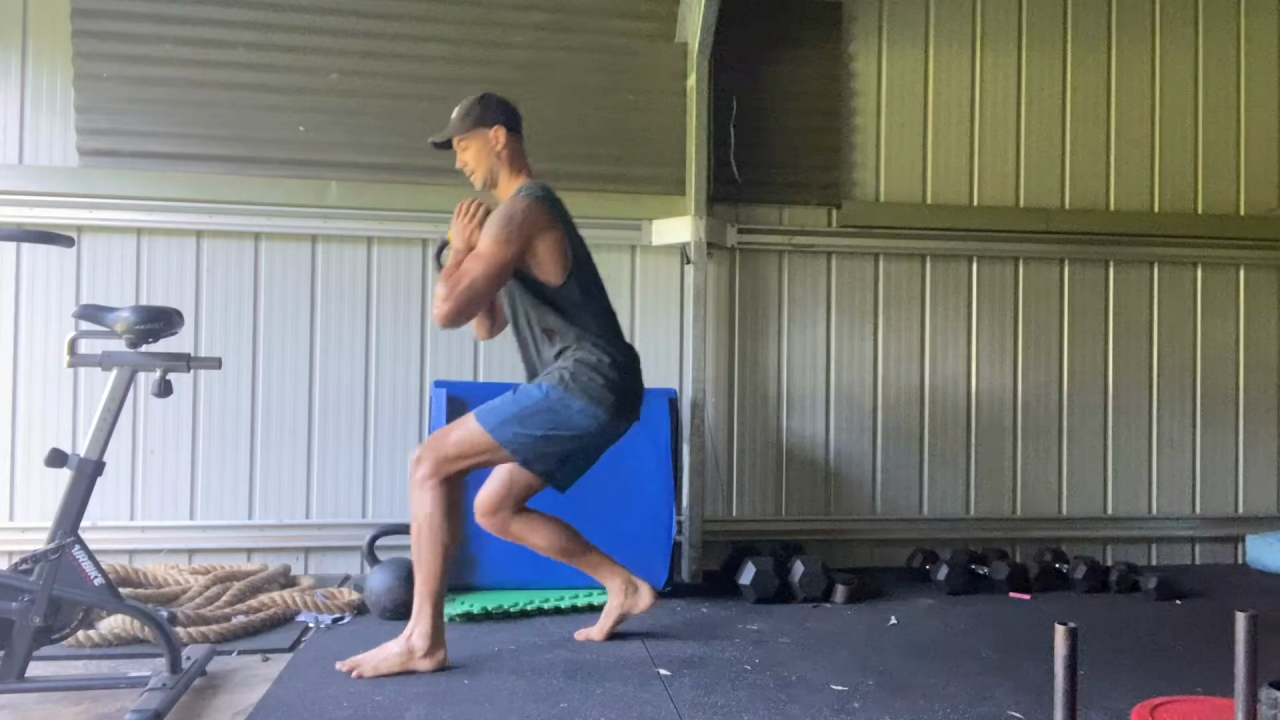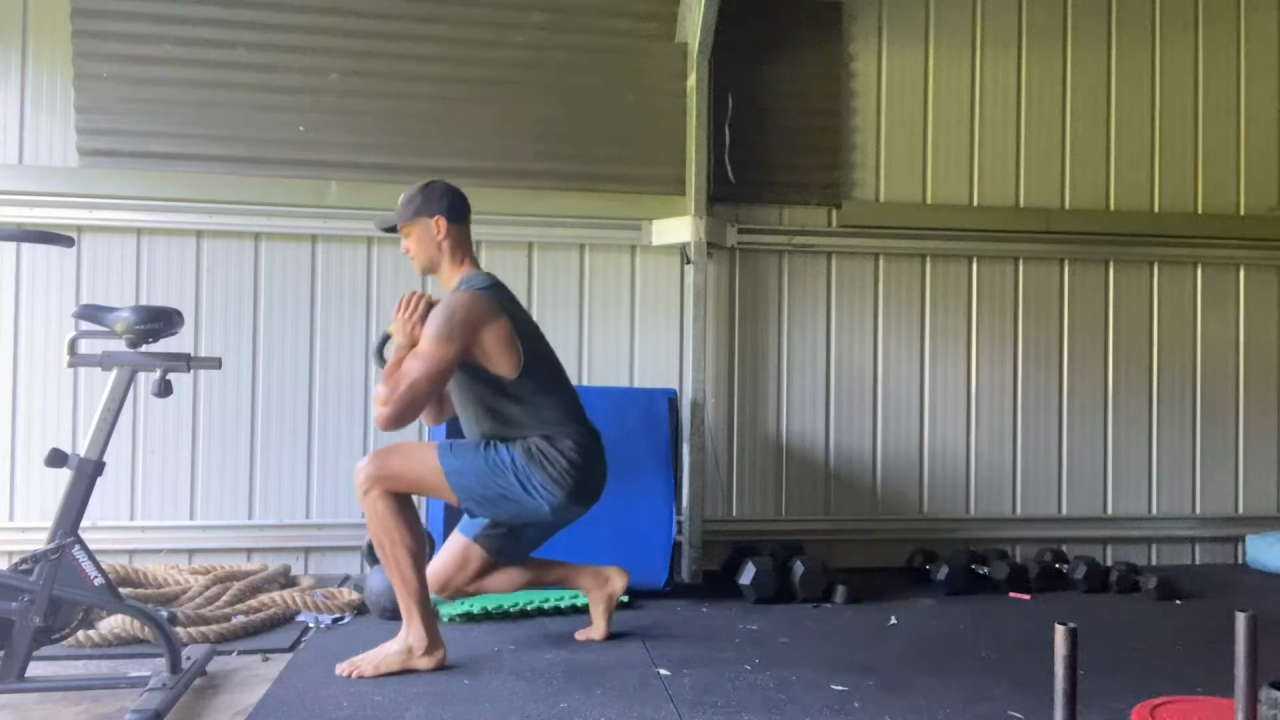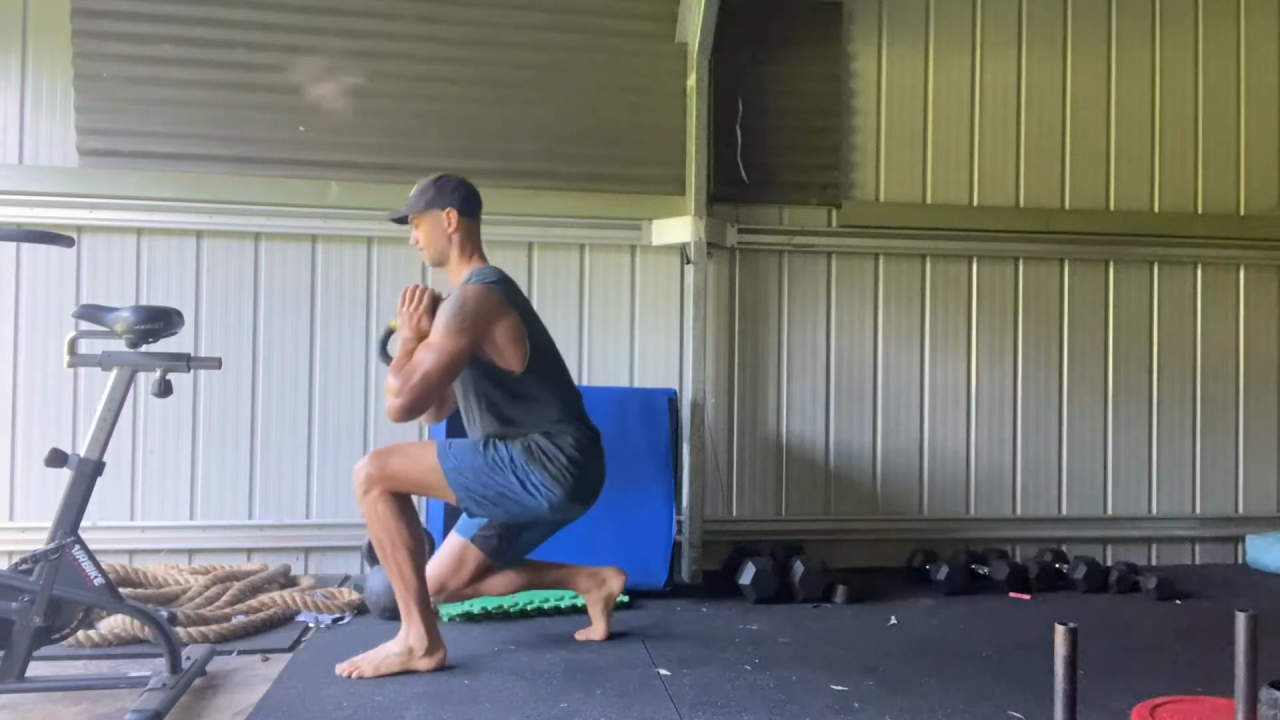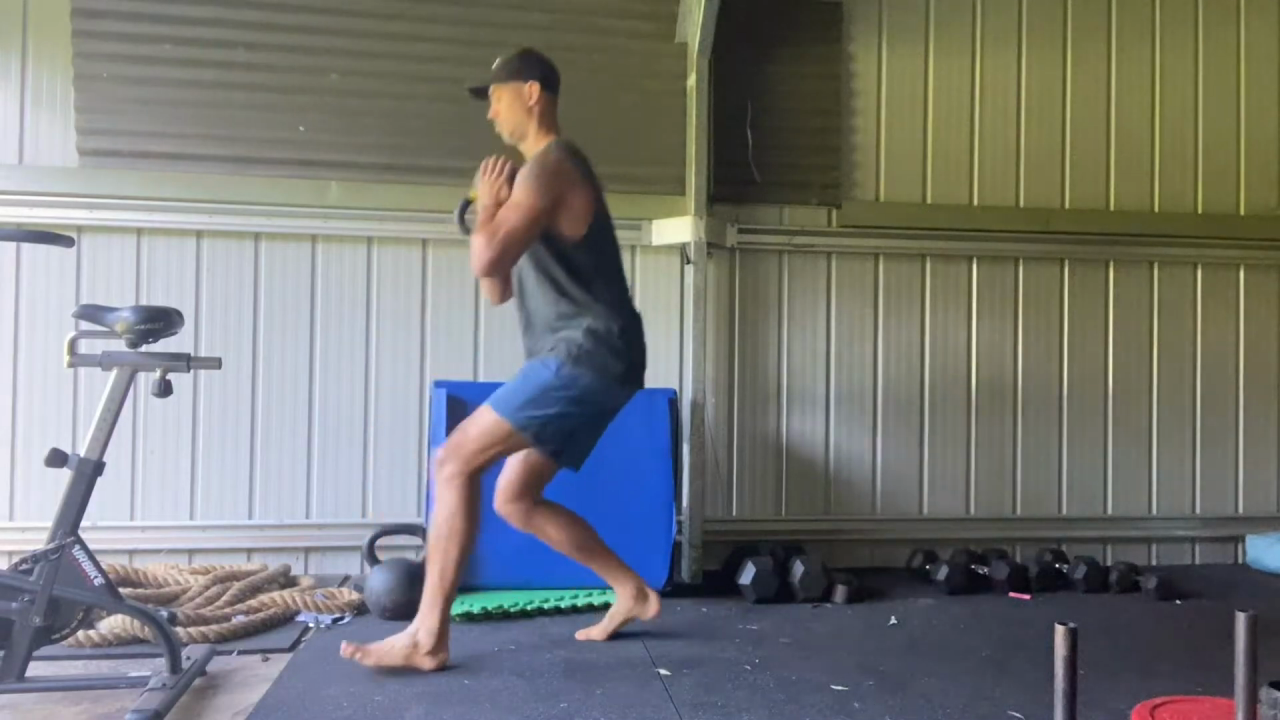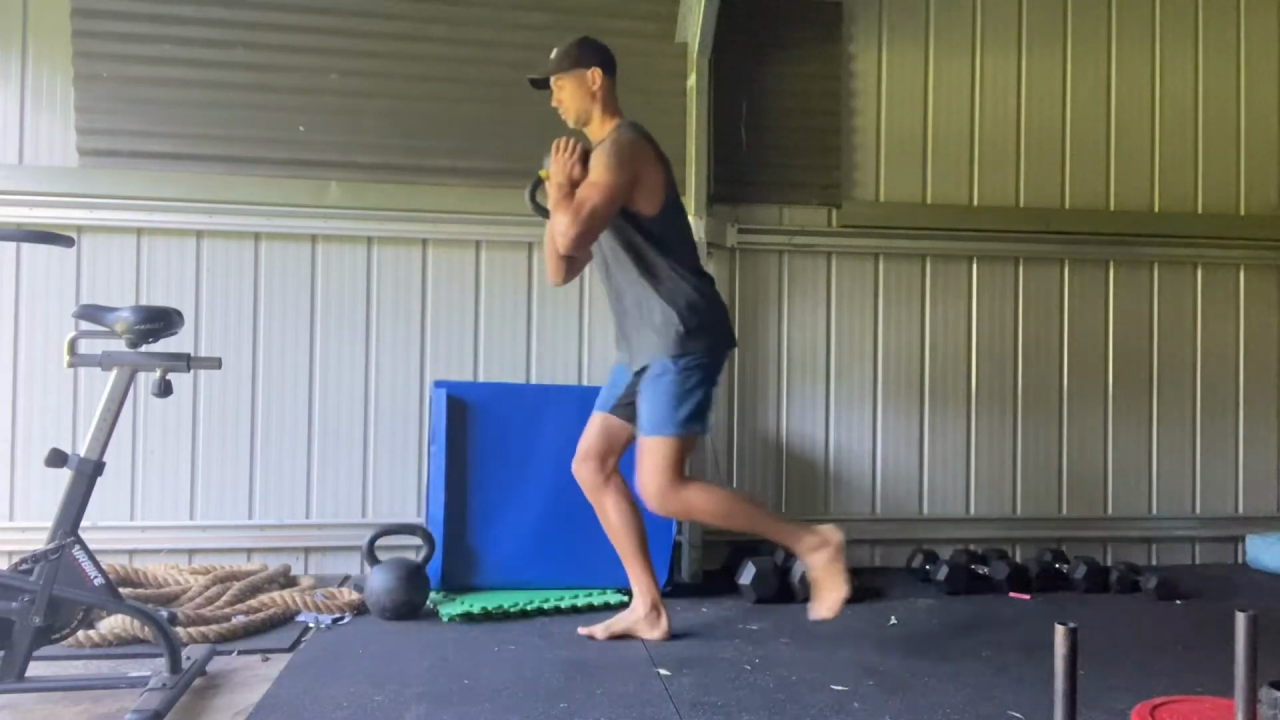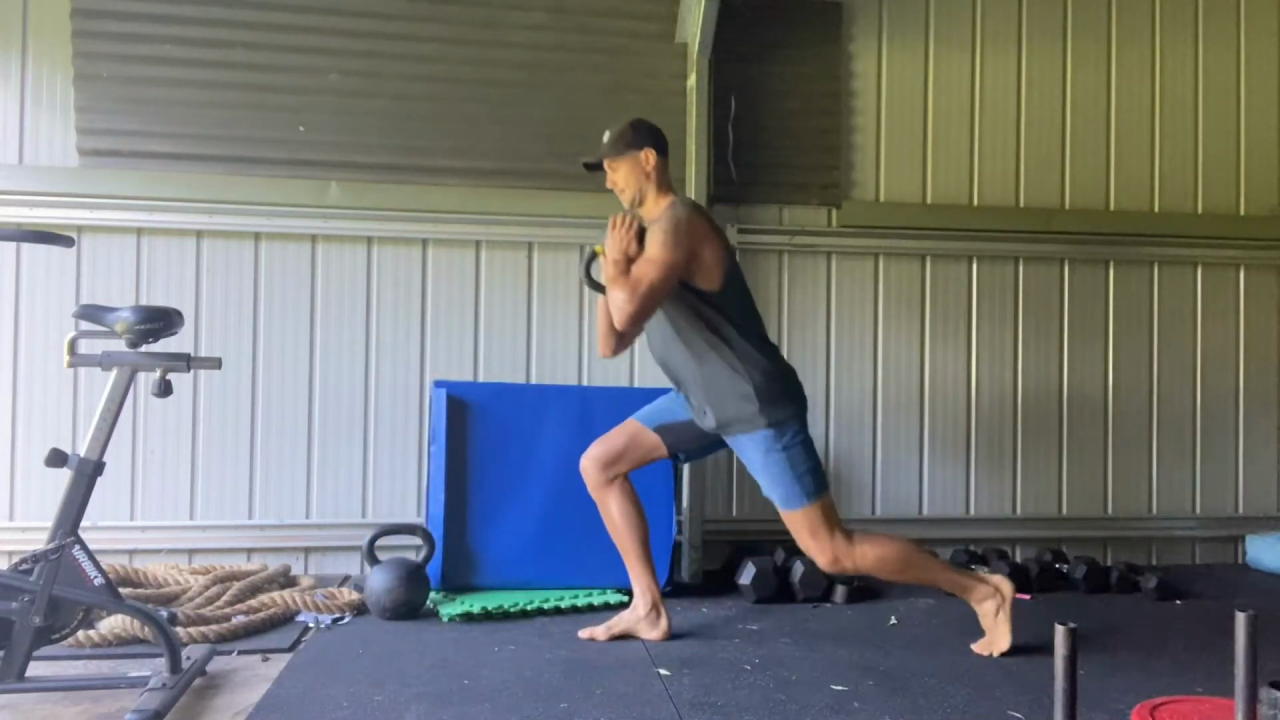
dt=0.4s
person 1, frame 1
left shoulder: (520, 211)
right shoulder: (522, 213)
left elbow: (449, 310)
right elbow: (487, 325)
left wrist: (460, 248)
right wrist: (472, 251)
left hip: (586, 384)
right hip: (590, 391)
left knee: (430, 462)
right knee: (494, 509)
left ankle: (422, 640)
right ankle: (624, 586)
person 1, frame 2
left shoulder: (462, 306)
right shoulder: (473, 299)
left elbow: (390, 410)
right elbow: (437, 411)
left wrist: (403, 345)
right wrist: (417, 345)
left hip: (553, 468)
right hip: (550, 468)
left knee: (374, 474)
right knee: (446, 578)
left ankle: (419, 639)
right ankle: (597, 581)
person 1, frame 3
left shoulder: (473, 300)
right shoulder: (477, 296)
left elbow: (400, 403)
right elbow: (436, 408)
left wrist: (410, 337)
right wrist: (420, 340)
left hip: (553, 469)
right hip: (545, 471)
left knee: (374, 474)
right knee: (442, 582)
left ankle: (419, 640)
right ankle: (594, 581)
person 1, frame 4
left shoulder: (552, 164)
right shoulder: (541, 174)
left elbow: (486, 258)
right elbow: (499, 288)
left wrist: (489, 207)
right wrist: (494, 213)
left hip: (589, 354)
right hip: (584, 360)
left knee: (456, 463)
right knee: (514, 498)
left ankle: (427, 636)
right ankle: (632, 591)
person 1, frame 5
left shoulder: (622, 146)
right shoulder: (598, 160)
left elbow: (570, 235)
right elbow: (560, 269)
left wrist: (562, 187)
right wrist: (560, 195)
left hip: (680, 334)
right hip: (648, 342)
left knee: (663, 491)
right knee: (590, 465)
left ankle: (811, 545)
right ankle: (648, 607)
person 1, frame 6
left shoulder: (677, 223)
right shoulder: (652, 236)
left elbow: (628, 311)
right elbow: (610, 341)
left wrist: (616, 265)
right wrist: (615, 273)
left hip: (757, 405)
right hip: (707, 401)
left knee: (831, 550)
right knee: (598, 465)
left ankle: (983, 591)
right ankle: (648, 609)
